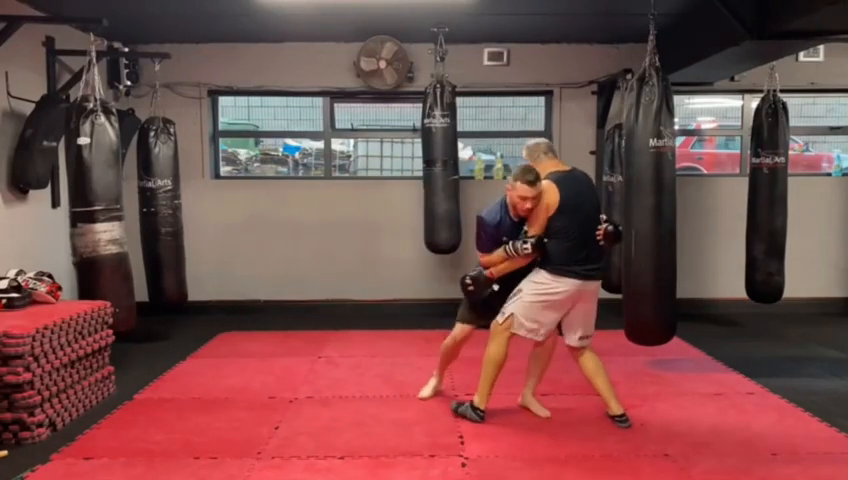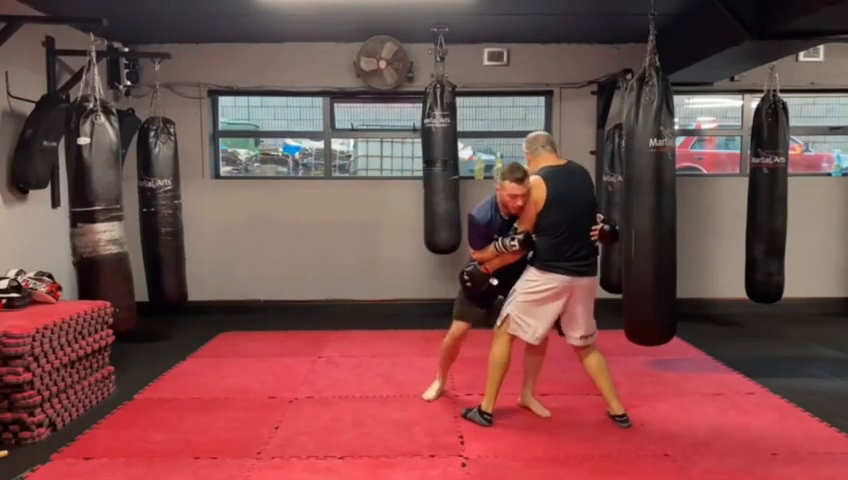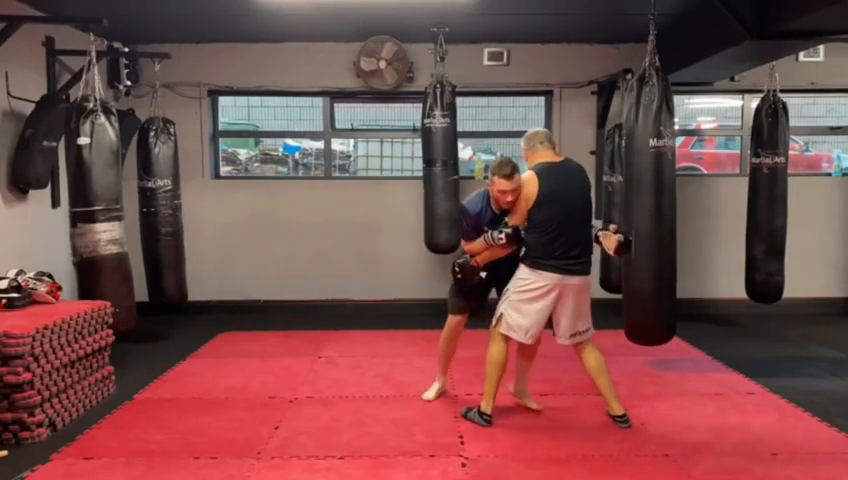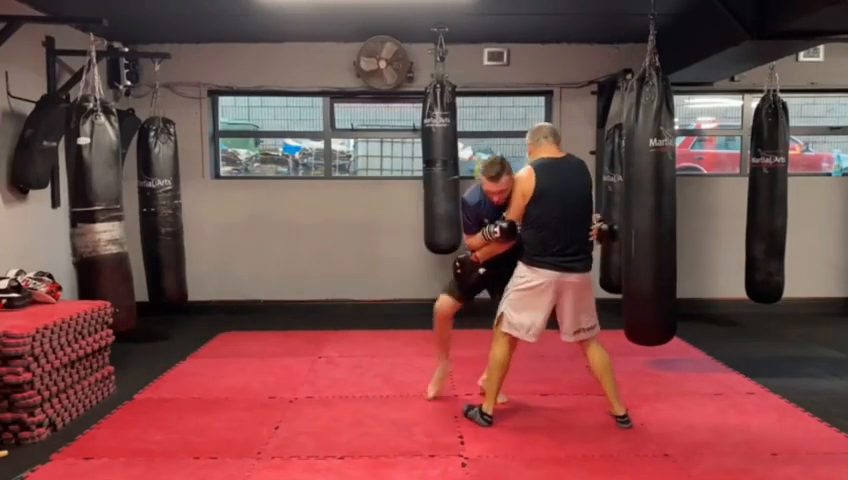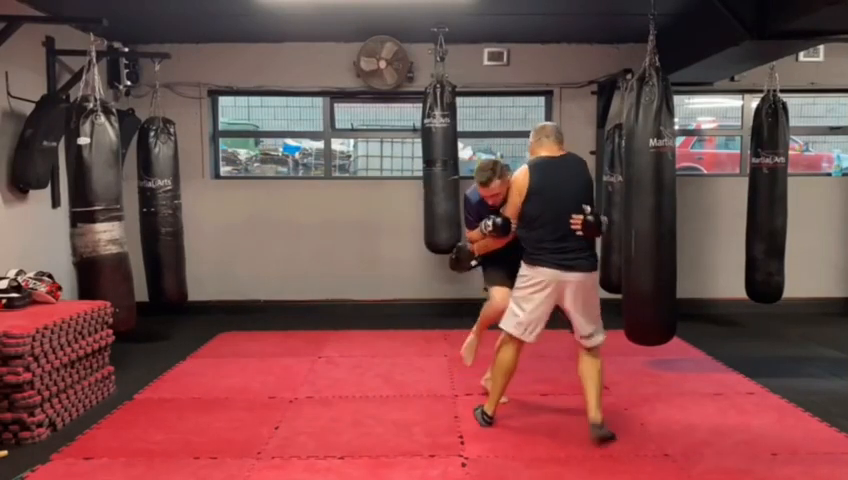
dt=0.2s
person 1, frame 1
left shoulder: (545, 189)
right shoulder: (585, 180)
left wrist: (488, 274)
left hip: (555, 278)
right hip: (590, 279)
left knee: (500, 329)
right knee: (581, 346)
left ankle: (478, 405)
right ankle: (617, 410)
person 1, frame 2
left shoulder: (537, 183)
right shoulder: (583, 175)
left wrist: (484, 269)
left hip: (547, 275)
right hip: (584, 275)
left knee: (503, 333)
right knee: (585, 345)
left ankle: (486, 409)
right ankle: (618, 411)
person 1, frame 3
left shoulder: (530, 179)
right shoulder: (580, 172)
left elbow: (511, 236)
left wrist: (476, 261)
left hip: (538, 273)
right hip: (578, 274)
left knee: (500, 334)
right knee: (582, 343)
left ankle: (485, 410)
right ankle: (618, 411)
person 1, frame 4
left shoulder: (528, 175)
right shoulder: (581, 169)
left wrist: (476, 258)
left hip: (537, 270)
right hip: (578, 271)
left knee: (503, 334)
right knee: (588, 340)
left ankle: (487, 409)
right ankle: (620, 411)
person 1, frame 5
left shoulder: (524, 174)
right shoulder: (582, 167)
left elbow: (506, 230)
left wrist: (474, 251)
left hip: (539, 270)
right hip: (581, 271)
left knee: (512, 339)
right knee: (590, 346)
left ankle: (488, 411)
right ankle: (596, 418)
person 2, frame 1
right shoulder: (490, 218)
right elbow: (485, 260)
right wrist: (512, 249)
left hip: (525, 278)
right knee: (459, 335)
left ankle: (528, 395)
right ankle: (436, 378)
person 2, frame 2
right shoulder: (480, 216)
right elbow: (478, 255)
right wrist: (502, 245)
left hip: (518, 273)
right hip: (484, 274)
right knee: (457, 332)
left ankle: (527, 394)
right ankle: (440, 381)
person 2, frame 3
right shoulder: (472, 207)
right elbow: (469, 248)
right wrist: (492, 239)
left hip: (511, 266)
right hip: (476, 266)
right knee: (454, 324)
left ankle: (520, 387)
right ankle: (440, 381)
person 2, frame 4
right shoulder: (472, 200)
right elbow: (471, 243)
right wrist: (489, 233)
left hip: (512, 262)
right knee: (443, 308)
right ankle: (442, 367)
person 2, frame 5
right shoulder: (472, 197)
right elbow: (471, 237)
right wrist: (485, 228)
left hip: (522, 256)
right hip: (492, 257)
right knee: (501, 303)
left ankle: (491, 377)
right ankle: (476, 333)
